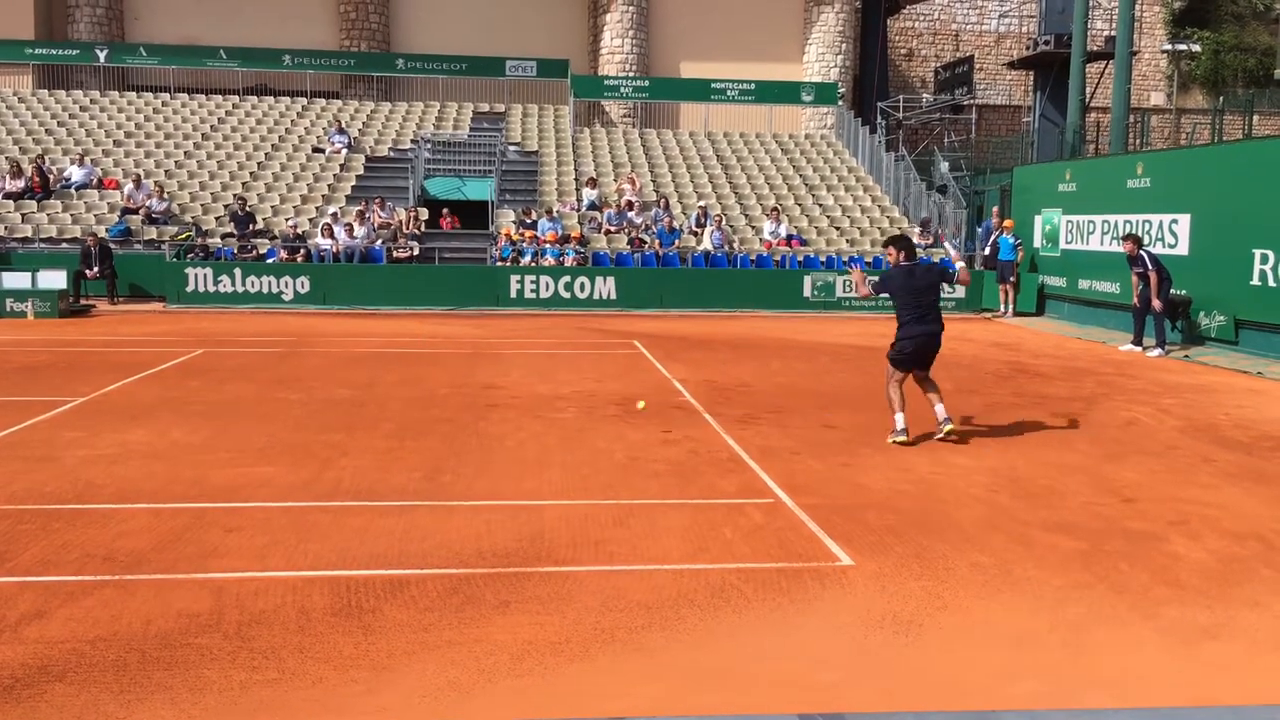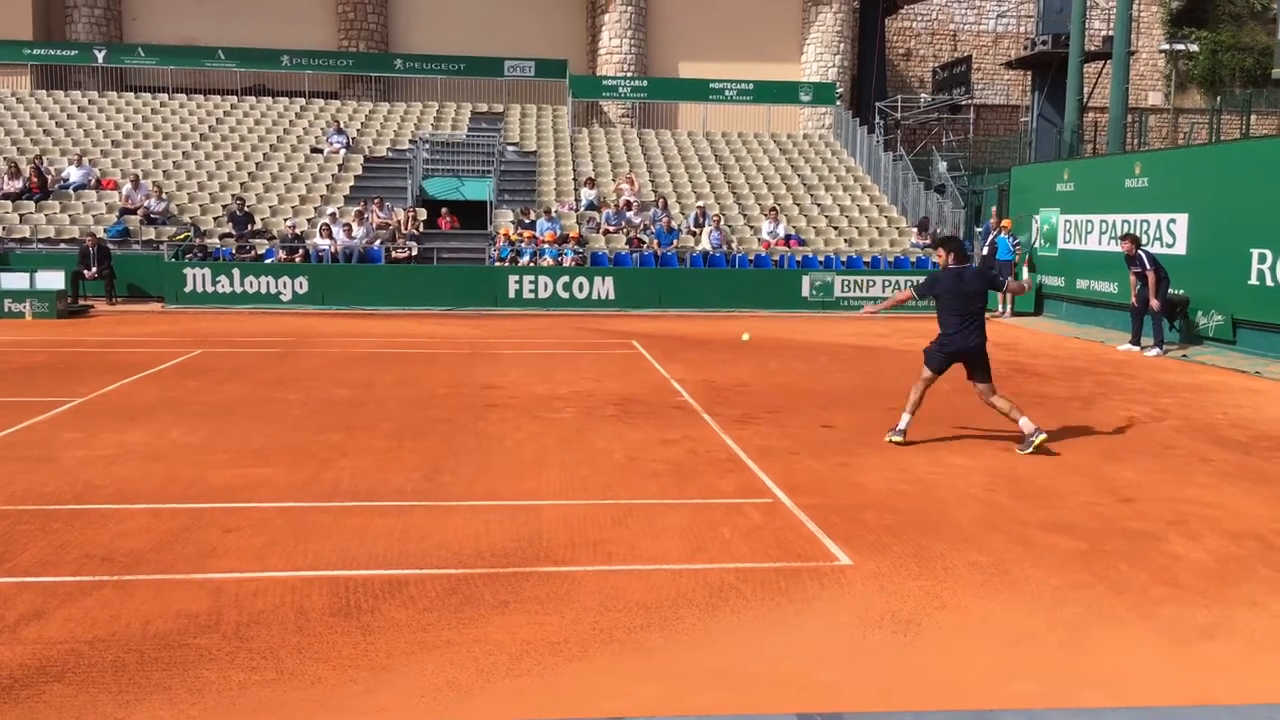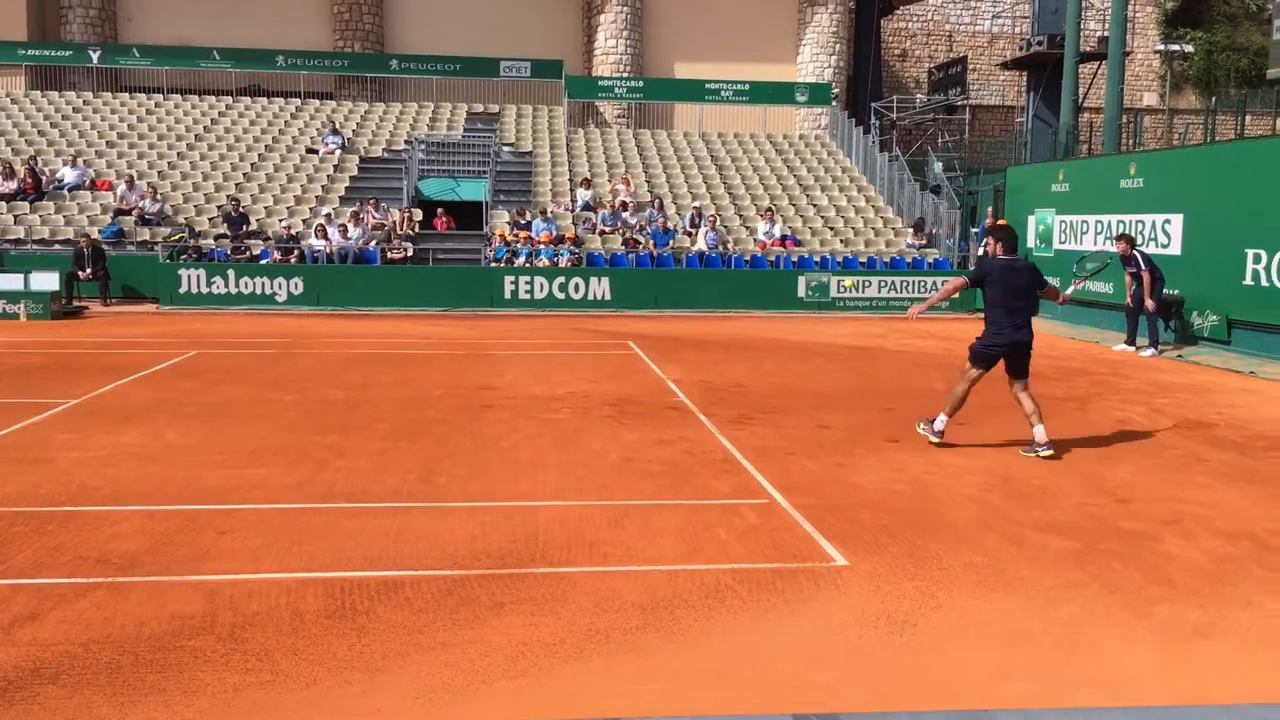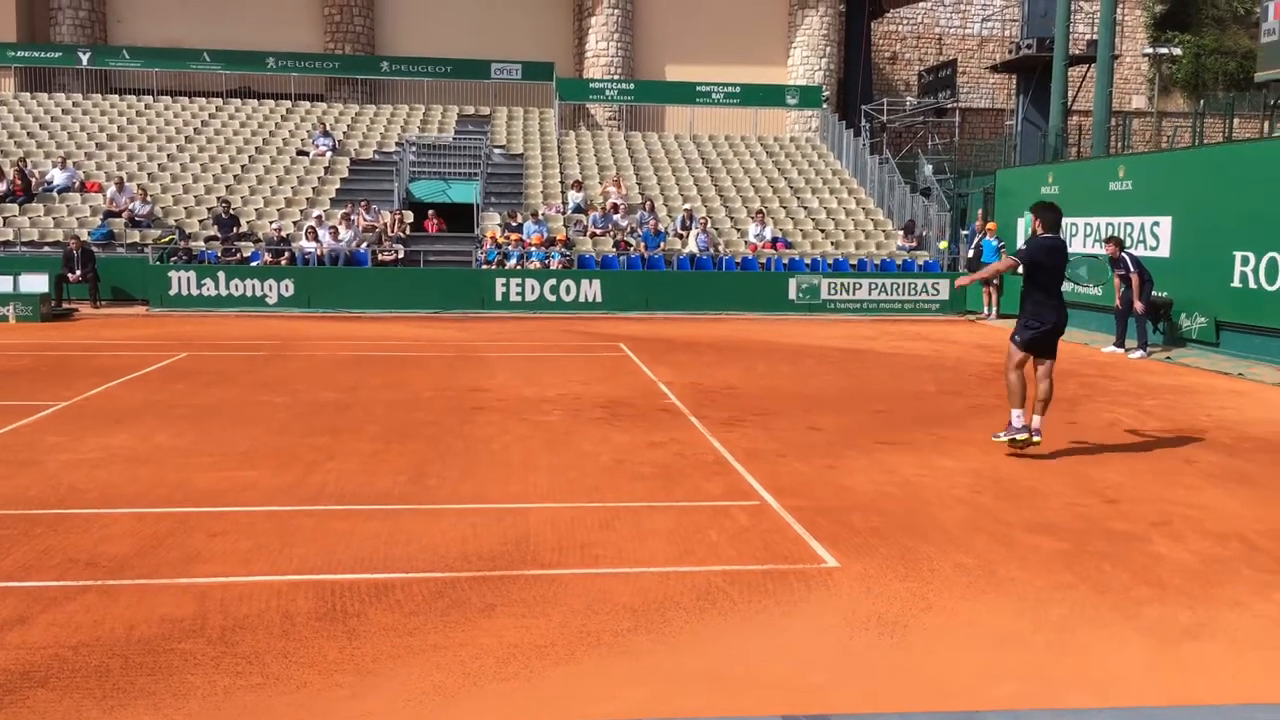
dt=0.1s
person 1, frame 1
left shoulder: (891, 275)
right shoulder: (933, 270)
left elbow: (864, 292)
right elbow: (965, 280)
left wrist: (858, 279)
right wrist: (959, 261)
left hip: (909, 337)
right hip: (933, 336)
left knee: (894, 382)
right knee: (922, 377)
left ankle: (900, 428)
right ankle: (943, 420)
person 1, frame 2
left shoulder: (941, 278)
right shoulder: (982, 275)
left elbow: (906, 295)
right elbow: (1015, 288)
left wrist: (877, 307)
right wrist: (1024, 285)
left hip: (949, 344)
right hip: (975, 344)
left knee: (922, 383)
right knee: (990, 394)
left ankle: (900, 429)
right ankle: (1031, 430)
person 1, frame 3
left shoulder: (989, 267)
right shoulder: (1029, 269)
left elbow: (956, 284)
right elbow: (1050, 293)
left wrist: (925, 304)
right wrist: (1061, 297)
left hip: (995, 339)
right hip: (1022, 339)
left knee: (966, 382)
right knee: (1021, 391)
left ankle: (937, 427)
right ankle: (1041, 441)
person 1, frame 4
left shoulder: (1038, 245)
right shoulder: (1058, 247)
left elbow: (1006, 265)
left wrist: (969, 278)
left hip: (1035, 317)
right hip: (1054, 318)
left knee: (1013, 367)
right knee: (1044, 375)
left ankle: (1018, 426)
right ankle: (1035, 427)
